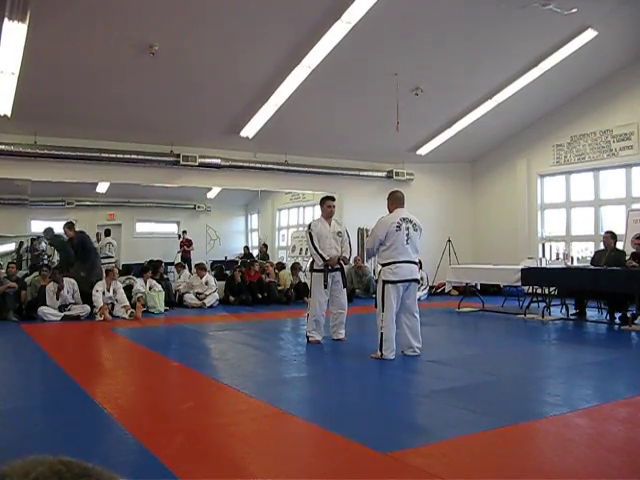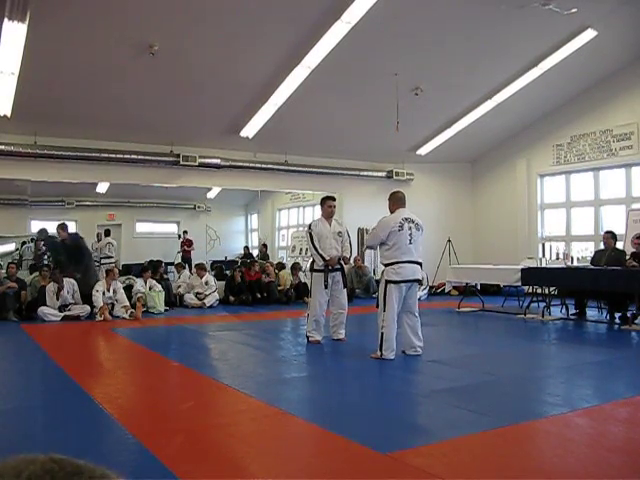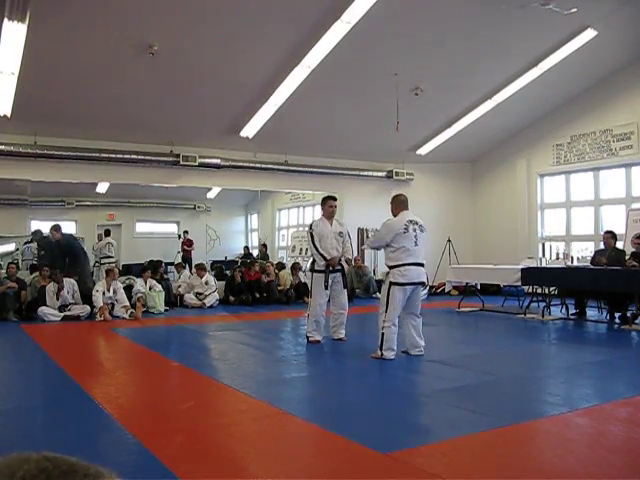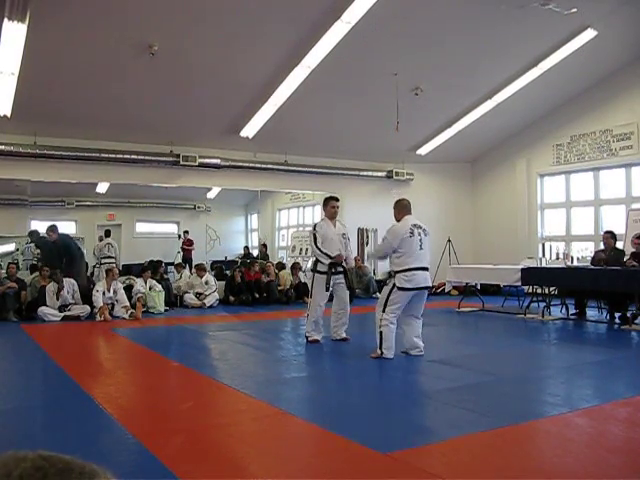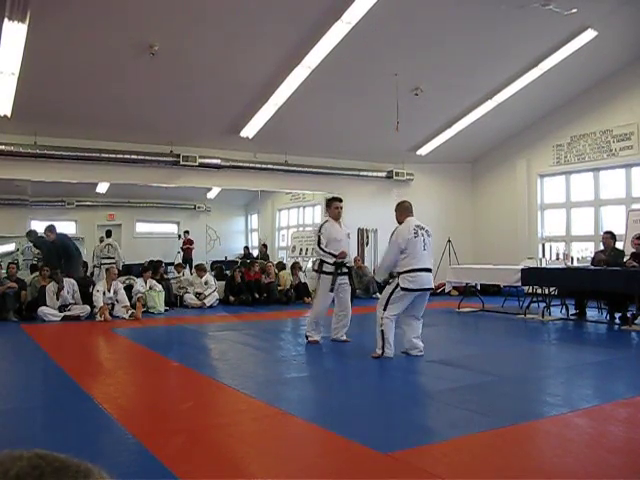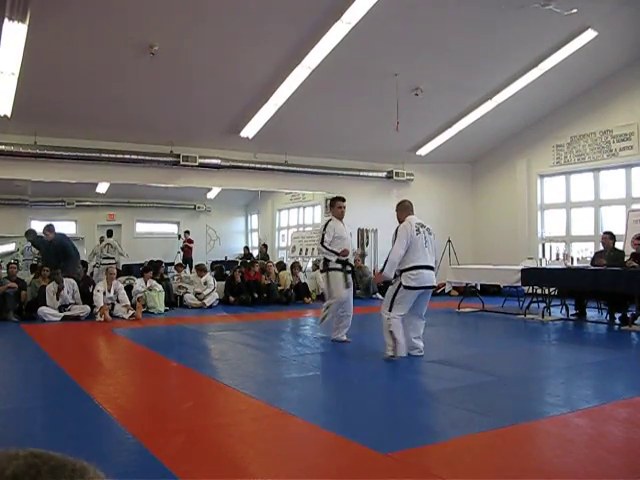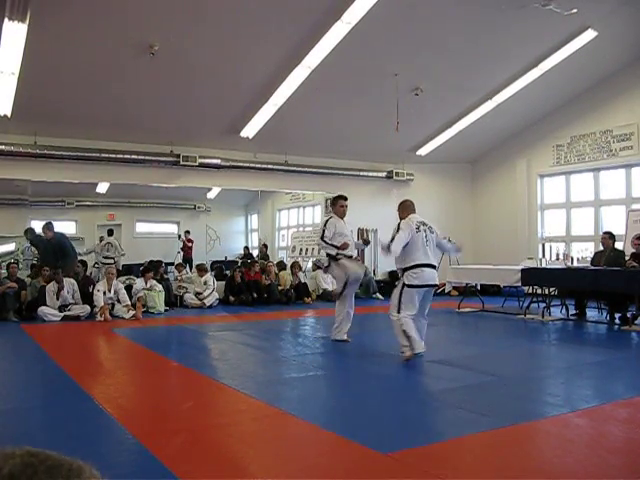
dt=0.1s
person 1, frame 1
left shoulder: (386, 221)
right shoulder: (416, 222)
left elbow: (370, 246)
left wrist: (370, 254)
left hip: (393, 272)
right hip: (412, 271)
left knee: (387, 313)
right knee: (410, 312)
left ankle: (385, 352)
right ankle: (413, 348)
person 1, frame 2
left shoulder: (388, 221)
right shoulder: (418, 222)
left elbow: (370, 242)
left hip: (396, 272)
right hip: (415, 270)
left knee: (388, 313)
right knee: (410, 312)
left ankle: (386, 351)
right ankle: (414, 348)
person 1, frame 3
left shoulder: (392, 223)
right shoulder: (420, 224)
left elbow: (374, 243)
left wrist: (369, 241)
left hip: (401, 273)
right hip: (419, 273)
left knee: (389, 313)
right knee: (412, 313)
left ankle: (386, 351)
right ankle: (416, 347)
person 1, frame 4
left shoulder: (397, 229)
right shoulder: (423, 228)
left elbow: (382, 251)
left wrist: (373, 253)
left hip: (405, 278)
right hip: (423, 277)
left knee: (385, 312)
right knee: (413, 315)
left ankle: (385, 351)
right ankle: (415, 348)
person 1, frame 5
left shoulder: (402, 230)
right shoulder: (426, 230)
left elbow: (390, 257)
left wrist: (379, 274)
left hip: (409, 279)
right hip: (426, 279)
left knee: (385, 310)
right knee: (412, 315)
left ankle: (385, 350)
right ankle: (415, 348)
person 1, frame 6
left shoulder: (404, 227)
right shoulder: (426, 228)
left elbow: (397, 252)
right elbow: (432, 254)
left wrist: (385, 273)
left hip: (411, 277)
right hip: (429, 277)
left knee: (391, 312)
right knee: (416, 315)
left ankle: (396, 350)
right ankle: (415, 348)
person 1, frame 7
left shoulder: (406, 224)
right shoulder: (429, 226)
left elbow: (399, 239)
right elbow: (443, 244)
left wrist: (390, 249)
right wrist: (456, 249)
left hip: (413, 276)
right hip: (431, 275)
left knee: (400, 314)
right knee: (419, 314)
left ankle: (414, 347)
right ankle: (415, 347)
person 2, frame 1
left shoulder: (340, 226)
right shoulder: (314, 226)
left elbow: (346, 243)
right elbow: (313, 247)
left wrist: (345, 256)
right wrist: (326, 260)
left hip: (338, 269)
right hip: (320, 269)
left knee: (340, 304)
right knee: (317, 304)
left ankle: (338, 333)
right ankle: (314, 334)
person 2, frame 2
left shoulder: (340, 226)
right shoulder: (314, 226)
left elbow: (347, 243)
right elbow: (314, 247)
left wrist: (346, 256)
right wrist: (327, 260)
left hip: (338, 269)
right hip: (321, 269)
left knee: (340, 304)
right knee: (318, 304)
left ankle: (338, 333)
right ankle: (314, 334)
person 2, frame 3
left shoulder: (341, 226)
right shoulder: (315, 225)
left elbow: (347, 244)
right elbow: (314, 247)
left wrist: (348, 257)
right wrist: (327, 259)
left hip: (338, 269)
right hip: (321, 269)
left knee: (340, 303)
right knee: (318, 304)
left ankle: (337, 332)
right ankle: (313, 334)
person 2, frame 4
left shoulder: (342, 227)
right shoulder: (319, 226)
left elbow: (347, 247)
right elbow: (316, 248)
left wrist: (349, 262)
right wrist: (332, 258)
left hip: (340, 270)
right hip: (323, 270)
left knee: (343, 304)
right knee: (317, 304)
left ankle: (339, 333)
right ankle: (313, 334)
person 2, frame 5
left shoulder: (343, 227)
right shoulder: (326, 227)
right elbow: (319, 248)
left wrist: (347, 258)
right wrist: (336, 255)
left hip: (342, 270)
right hip: (327, 269)
left knee: (345, 306)
right knee: (321, 304)
left ankle: (338, 334)
right ankle: (312, 334)
person 2, frame 6
left shoulder: (344, 226)
right shoulder: (330, 225)
right elbow: (322, 247)
right wrist: (338, 254)
left hip: (345, 268)
right hip: (332, 267)
left knee: (347, 306)
right knee: (340, 298)
left ankle: (339, 334)
right ankle: (325, 316)
person 2, frame 7
left shoulder: (344, 224)
right shoulder: (331, 222)
right elbow: (322, 242)
left wrist: (361, 243)
right wrist: (338, 247)
left hip: (346, 263)
right hip: (337, 261)
left knee: (347, 304)
right knee: (356, 273)
left ankle: (339, 333)
right ankle: (340, 292)
